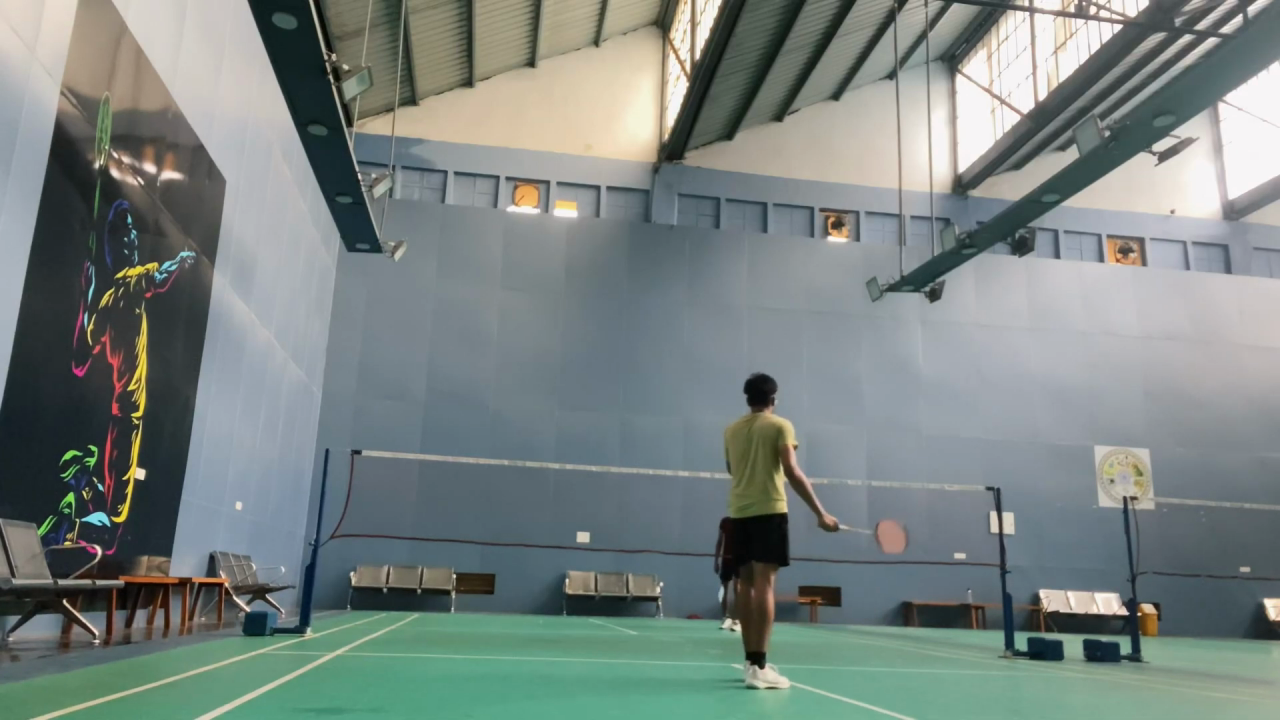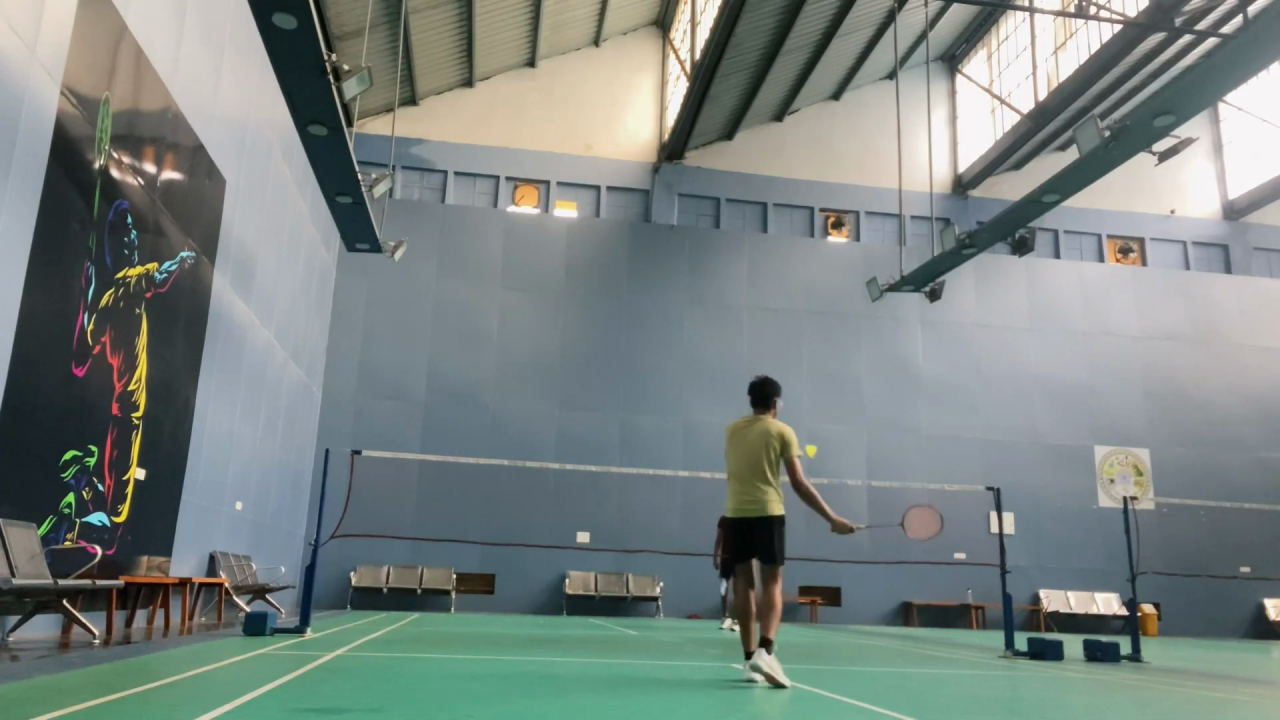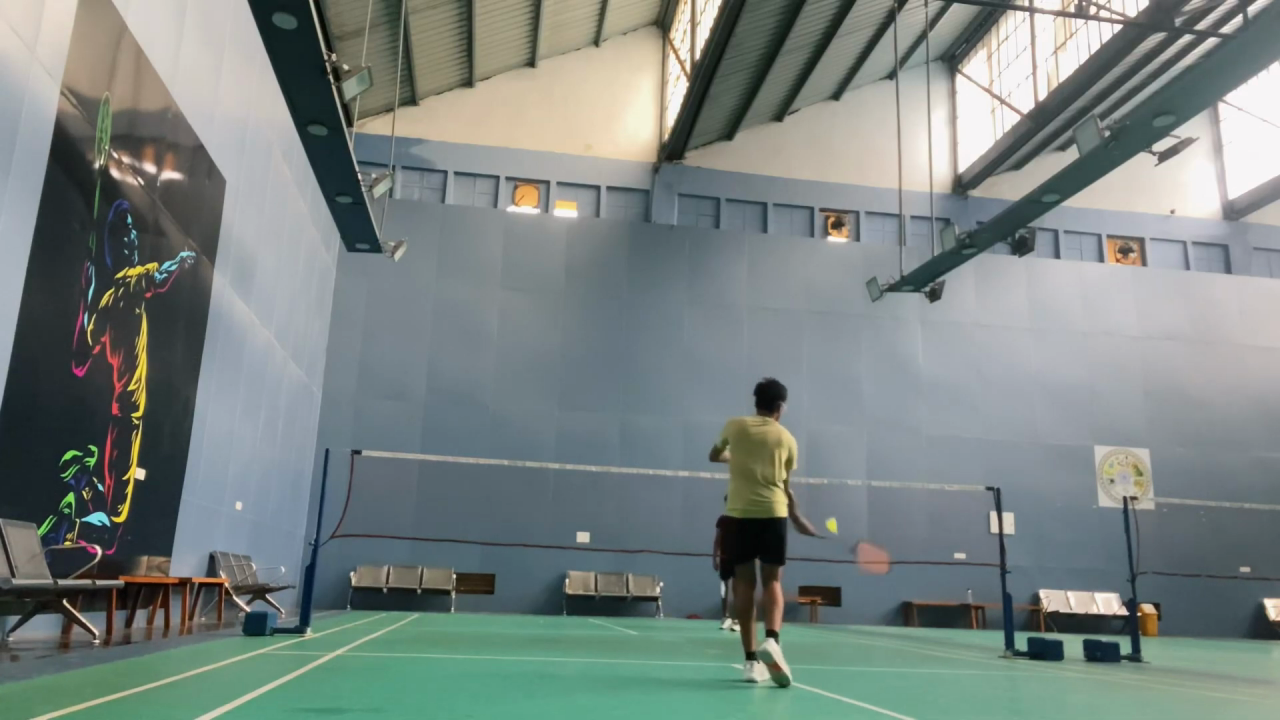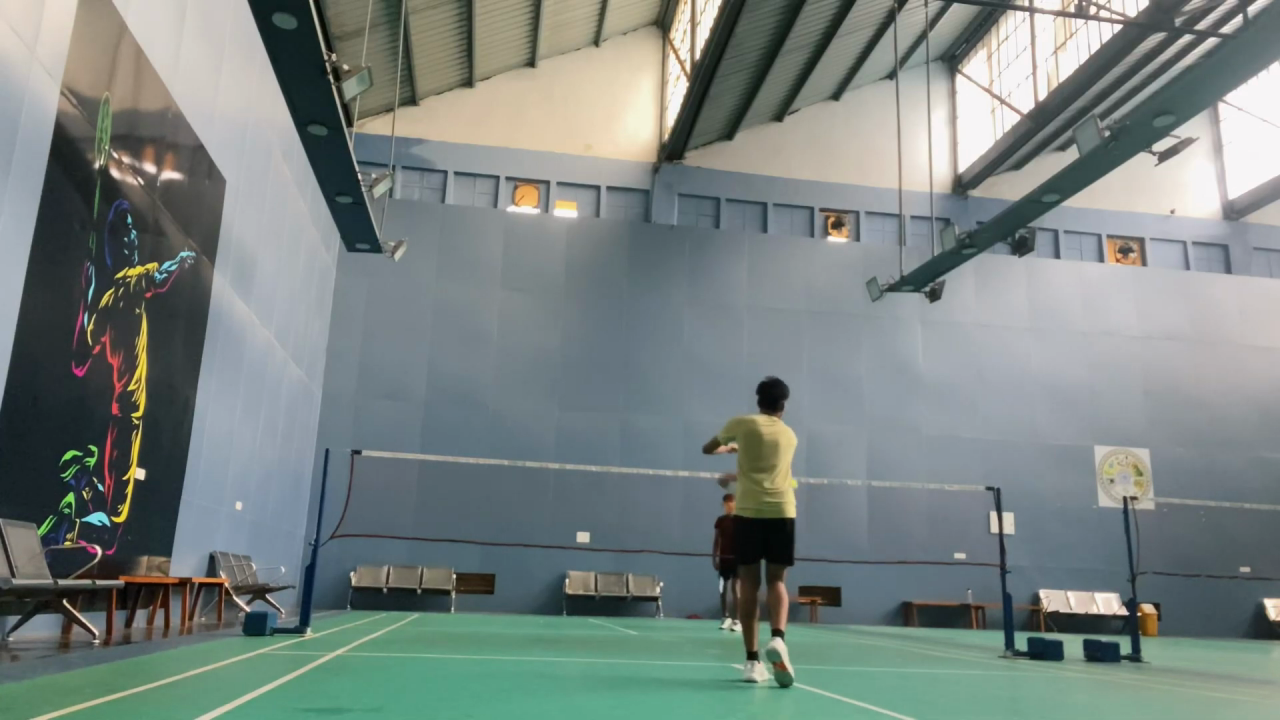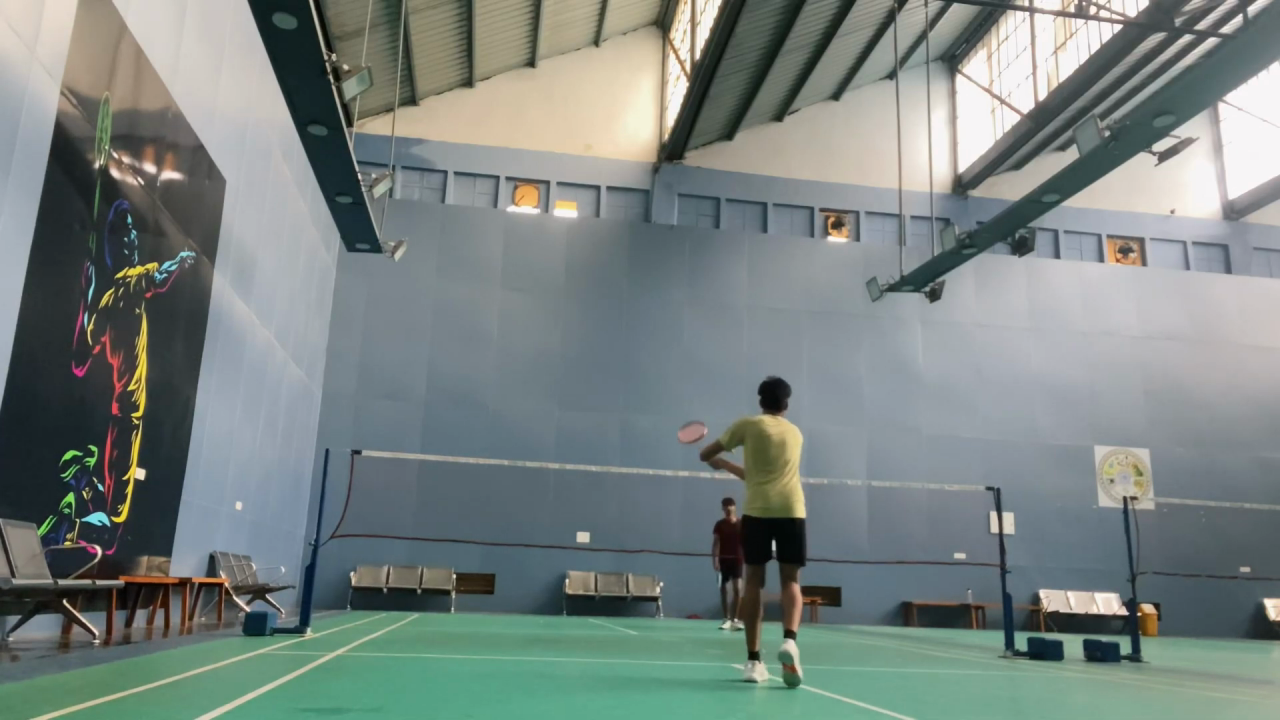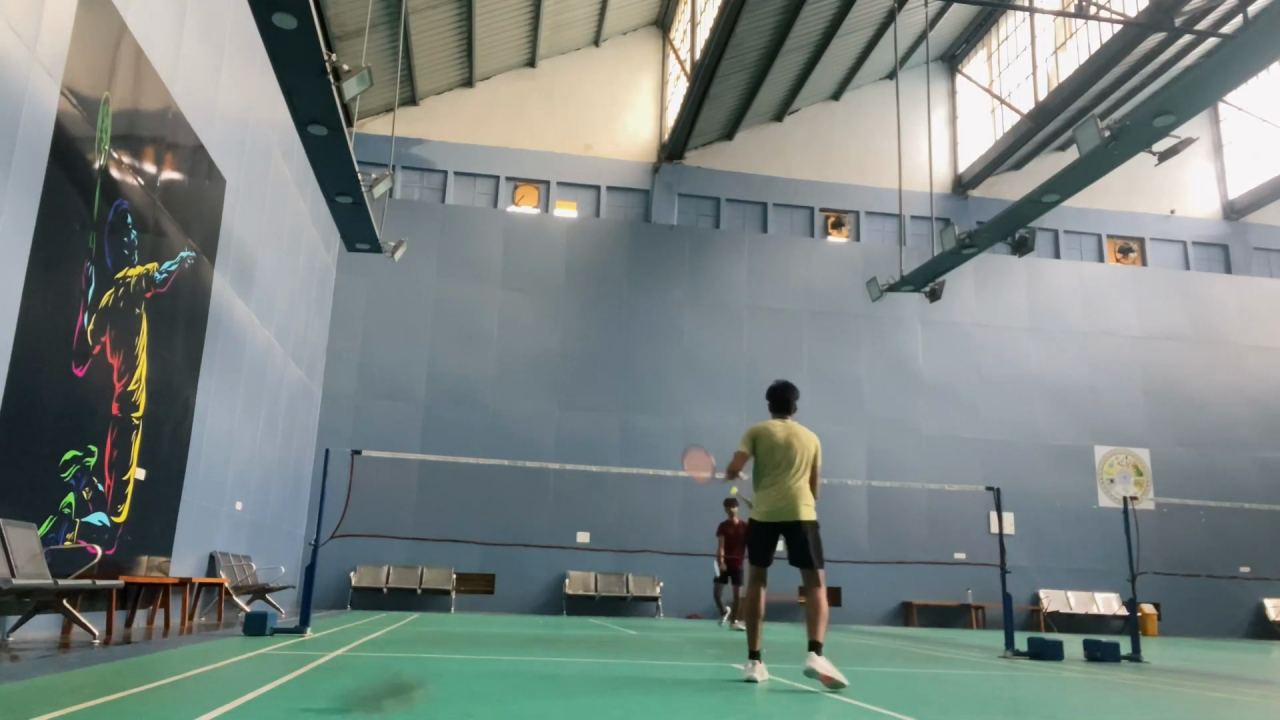
dt=0.2s
person 1, frame 1
left shoulder: (138, 278)
right shoulder: (107, 289)
left elbow: (159, 276)
right elbow: (81, 357)
left wrist: (178, 263)
right wrist: (86, 299)
left hip: (129, 394)
left knee: (120, 468)
left ankle: (111, 532)
person 1, frame 2
left shoulder: (138, 278)
right shoulder: (106, 290)
left elbow: (159, 276)
right elbow: (81, 358)
left wrist: (177, 264)
right wrist: (86, 300)
left hip: (129, 395)
left knee: (120, 468)
right knee: (100, 465)
left ankle: (111, 531)
person 1, frame 3
left shoulder: (138, 277)
right shoulder: (105, 289)
left elbow: (159, 276)
right elbow: (81, 356)
left wrist: (178, 264)
right wrist: (86, 300)
left hip: (129, 392)
left knee: (121, 468)
left ankle: (112, 530)
person 1, frame 4
left shoulder: (138, 278)
right shoulder: (105, 289)
left elbow: (159, 277)
right elbow: (81, 355)
left wrist: (176, 264)
right wrist: (85, 300)
left hip: (129, 392)
left knee: (120, 469)
left ankle: (111, 531)
person 1, frame 5
left shoulder: (138, 278)
right shoulder: (104, 288)
left elbow: (159, 277)
right elbow: (80, 358)
left wrist: (177, 264)
right wrist: (86, 299)
left hip: (128, 393)
left knee: (120, 467)
left ankle: (112, 531)
person 1, frame 6
left shoulder: (138, 277)
right shoulder: (103, 288)
left elbow: (158, 277)
right elbow: (81, 357)
left wrist: (177, 264)
right wrist: (86, 299)
left hip: (128, 393)
left knee: (120, 469)
left ankle: (111, 531)
person 2, frame 1
left shoulder: (732, 430)
right shoulder: (780, 426)
right elbow: (792, 473)
right wrist: (821, 513)
left hip: (738, 513)
right hip: (769, 512)
left knee: (747, 583)
right knee: (765, 585)
left ankle: (752, 661)
right ankle: (758, 666)
person 2, frame 2
left shoulder: (732, 429)
right shoulder: (783, 432)
right elbow: (800, 485)
right wrist: (831, 518)
left hip: (734, 513)
right hip: (767, 513)
left knee: (743, 583)
right knee: (772, 583)
left ankle: (750, 658)
right ankle: (763, 652)
person 2, frame 3
left shoulder: (734, 426)
right shoulder: (787, 439)
left elbow: (715, 456)
right wrist: (799, 523)
left hip: (738, 513)
right hip: (772, 513)
left knee: (744, 583)
right knee: (772, 582)
left ankle: (751, 660)
right ankle: (770, 641)
person 2, frame 4
left shoulder: (742, 423)
right shoulder: (790, 435)
left elbow: (709, 449)
left hip: (749, 511)
right hip: (783, 512)
left knee: (749, 583)
right knee: (777, 580)
left ankle: (752, 661)
right ankle: (777, 638)
person 2, frame 5
left shoulder: (747, 425)
right shoulder: (796, 434)
left elbow: (707, 455)
left wrist: (719, 455)
right wrist: (730, 465)
left hip: (757, 511)
right hip: (792, 512)
left knee: (754, 583)
right knee: (790, 581)
left ankle: (753, 661)
right ankle: (789, 639)
person 2, frame 6
left shoulder: (756, 432)
right shoulder: (810, 438)
left elbow: (733, 471)
left wrist: (729, 475)
left hip: (763, 515)
right hip: (801, 513)
left knee: (757, 582)
right knee: (815, 585)
left ankle: (753, 660)
right ankle: (815, 653)
